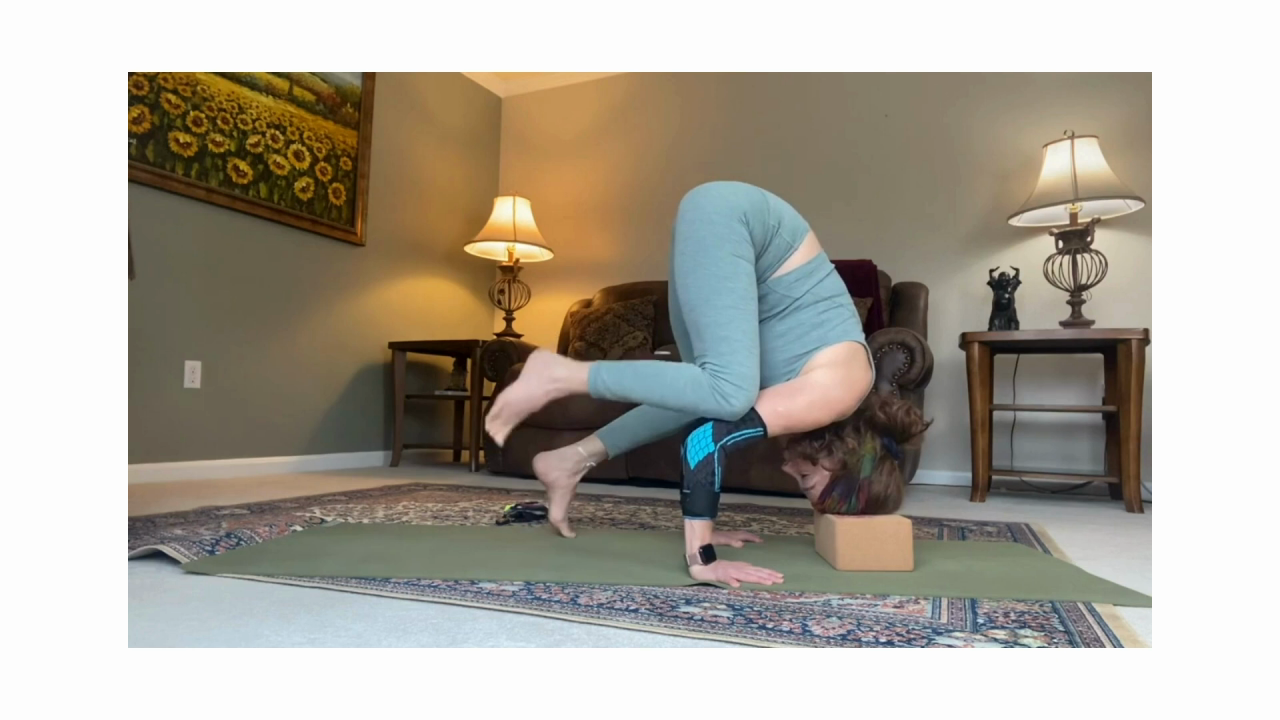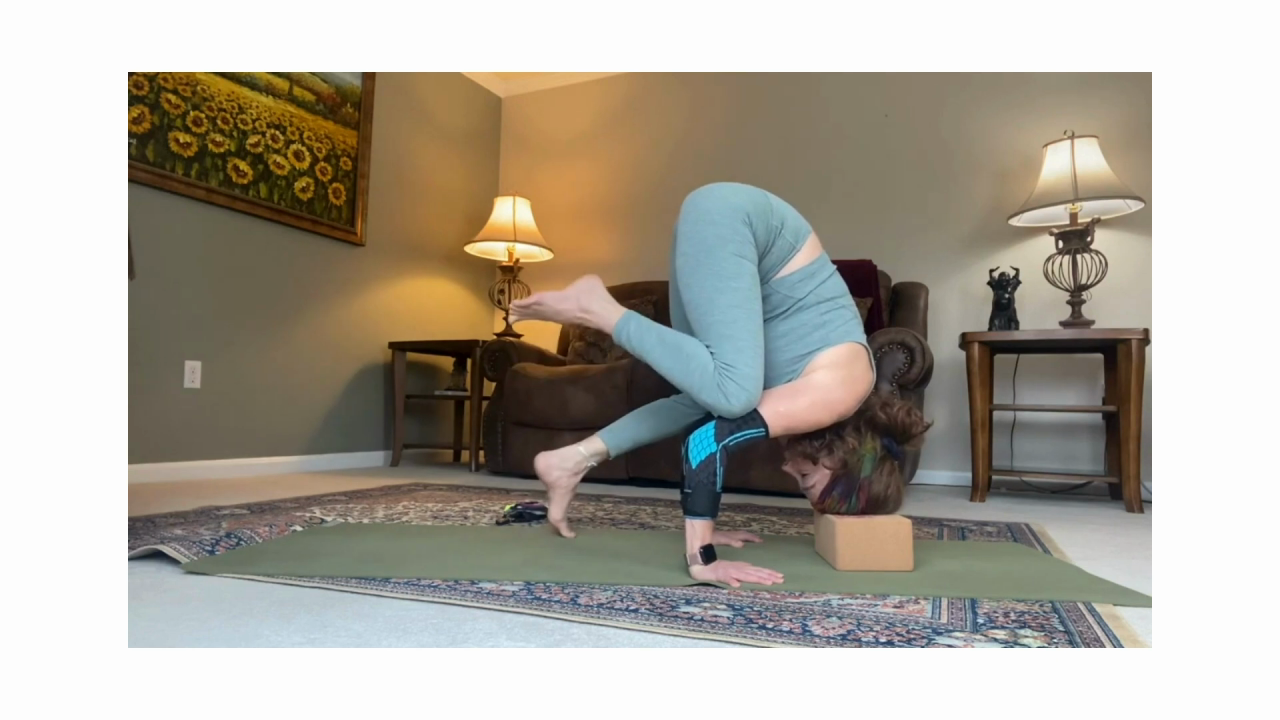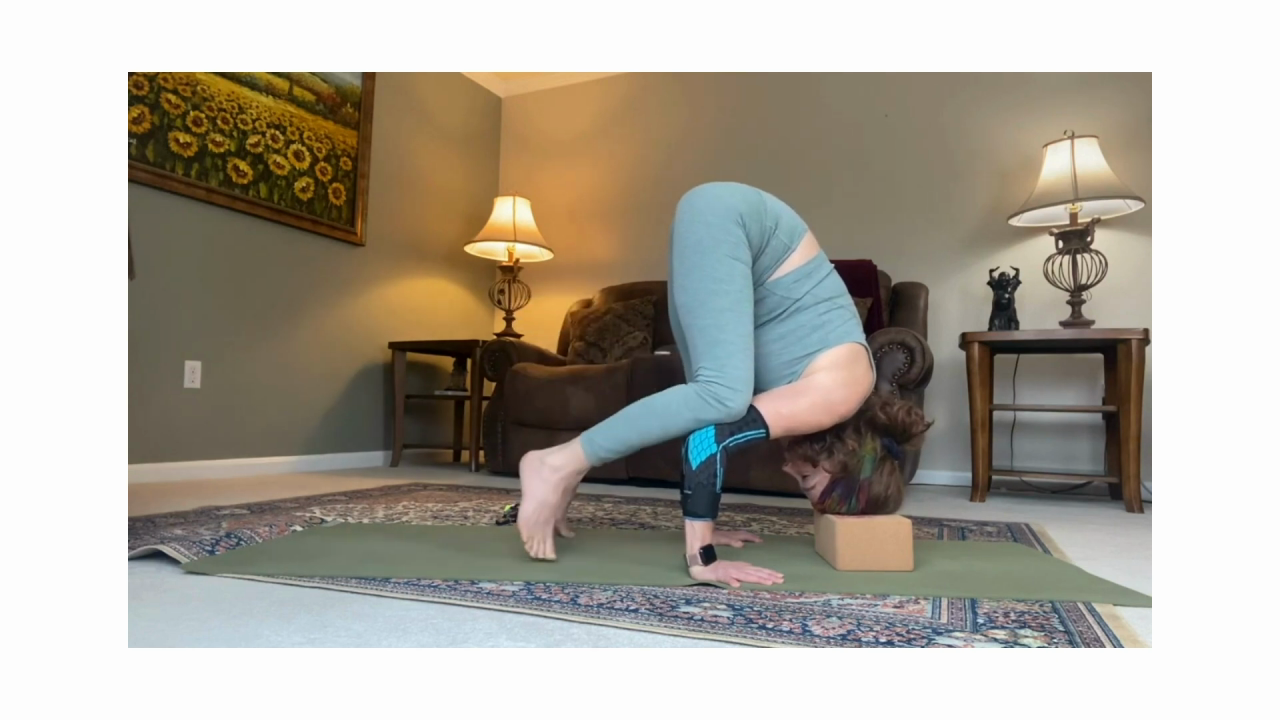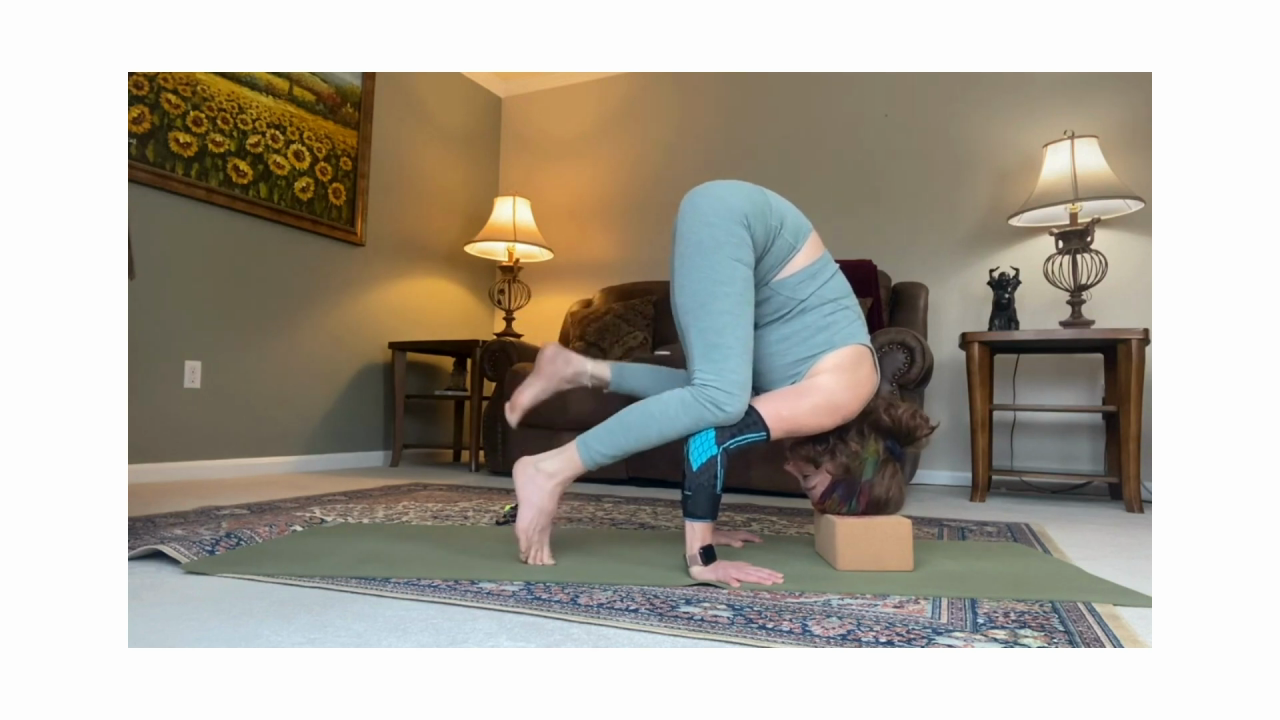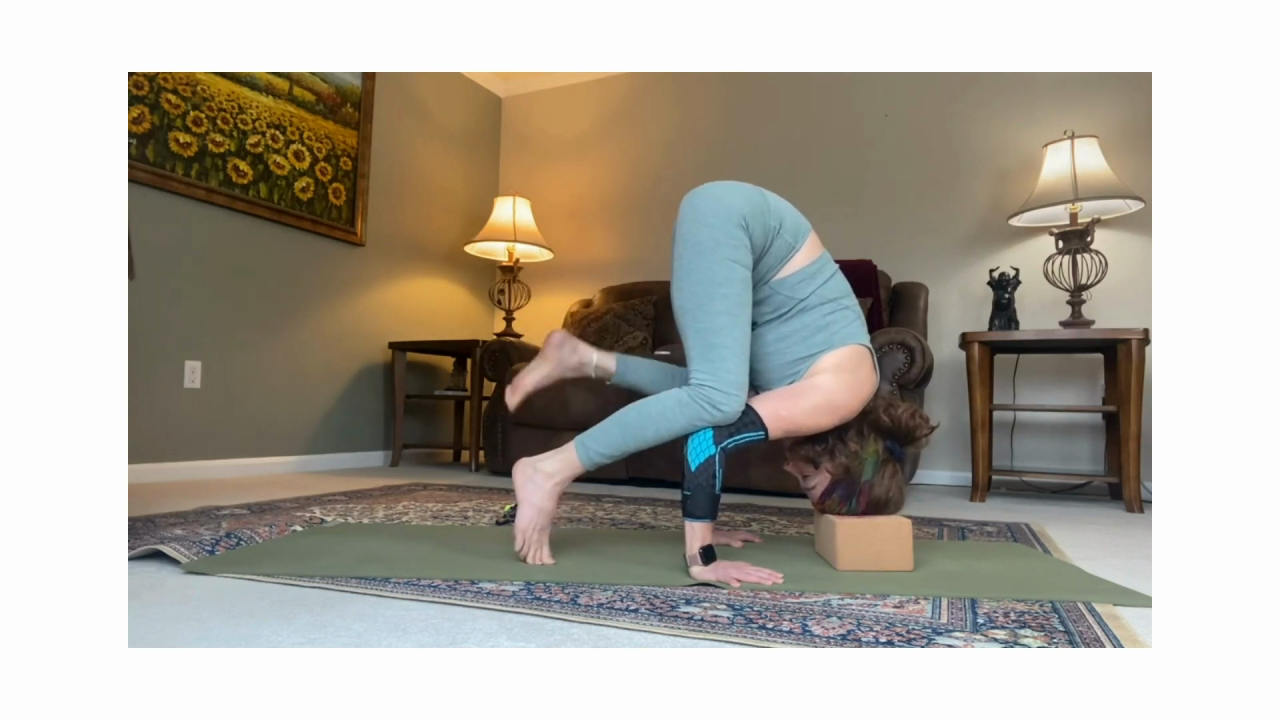
dt=0.7s
person 1, frame 1
left shoulder: (837, 386)
right shoulder: (837, 393)
right elbow: (710, 441)
left wrist: (703, 532)
right wrist: (701, 559)
left hip: (734, 225)
right hip: (725, 217)
left knee: (704, 396)
right knee: (725, 395)
left ankle: (573, 461)
right ankle: (560, 374)
person 1, frame 2
left shoulder: (844, 382)
right shoulder: (837, 393)
right elbow: (712, 441)
left wrist: (704, 527)
right wrist: (701, 560)
left hip: (736, 226)
left knee: (710, 398)
right knee: (730, 394)
left ankle: (573, 461)
right ankle: (599, 311)
person 1, frame 3
left shoulder: (838, 385)
right shoulder: (837, 395)
right elbow: (712, 441)
left wrist: (703, 525)
right wrist: (701, 559)
left hip: (733, 226)
right hip: (723, 218)
left knee: (711, 399)
right knee: (721, 398)
left ankle: (574, 463)
right ankle: (558, 465)
person 1, frame 4
left shoulder: (845, 384)
right shoulder: (840, 397)
right elbow: (716, 442)
left wrist: (704, 529)
right wrist: (701, 558)
left hip: (736, 222)
left knee: (711, 399)
right knee: (720, 402)
left ankle: (578, 370)
right ankle: (550, 472)
person 1, frame 5
left shoulder: (843, 386)
right shoulder: (838, 398)
right elbow: (712, 441)
left wrist: (704, 529)
right wrist: (701, 559)
left hip: (738, 226)
right hip: (727, 217)
left knee: (712, 397)
right knee: (716, 401)
left ankle: (582, 360)
right ankle: (550, 472)
